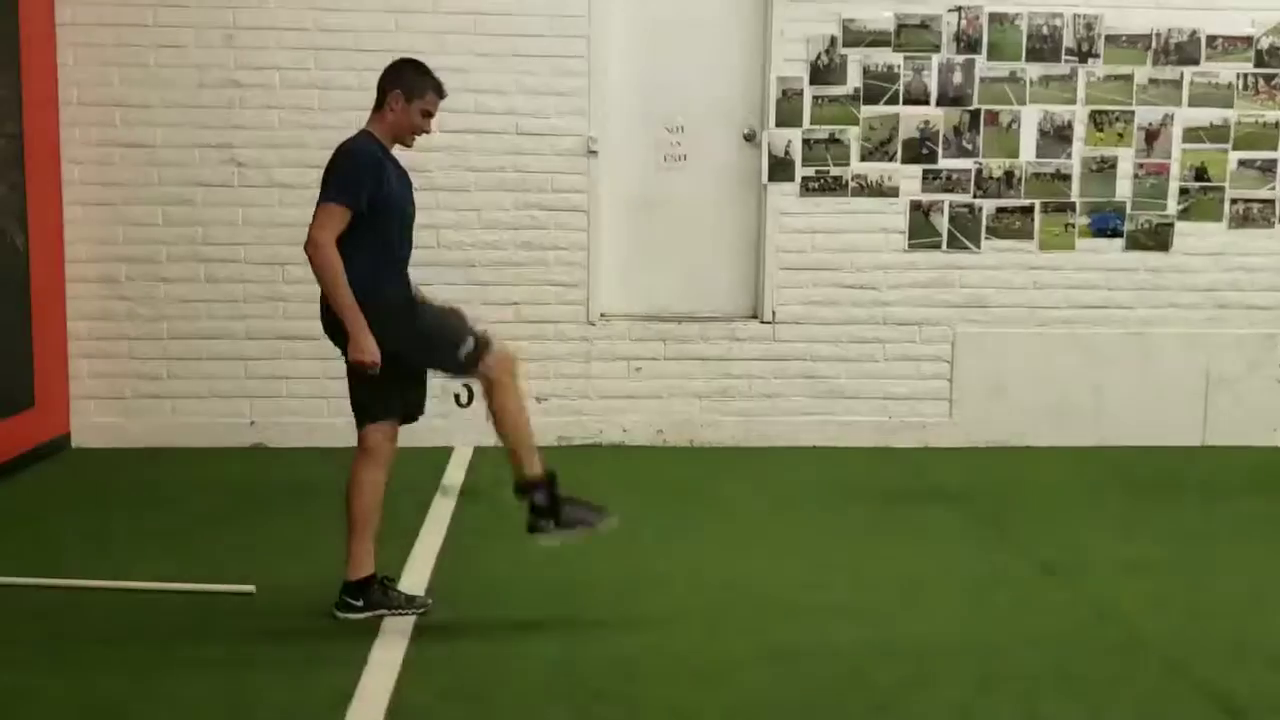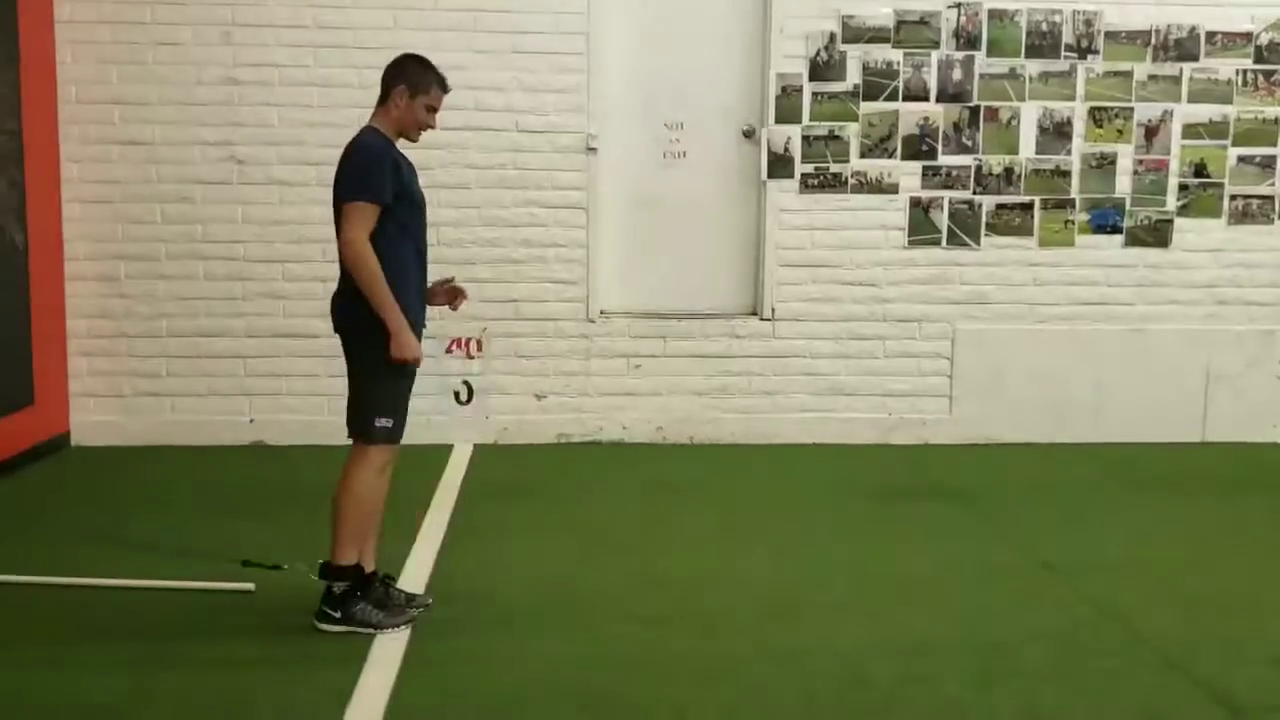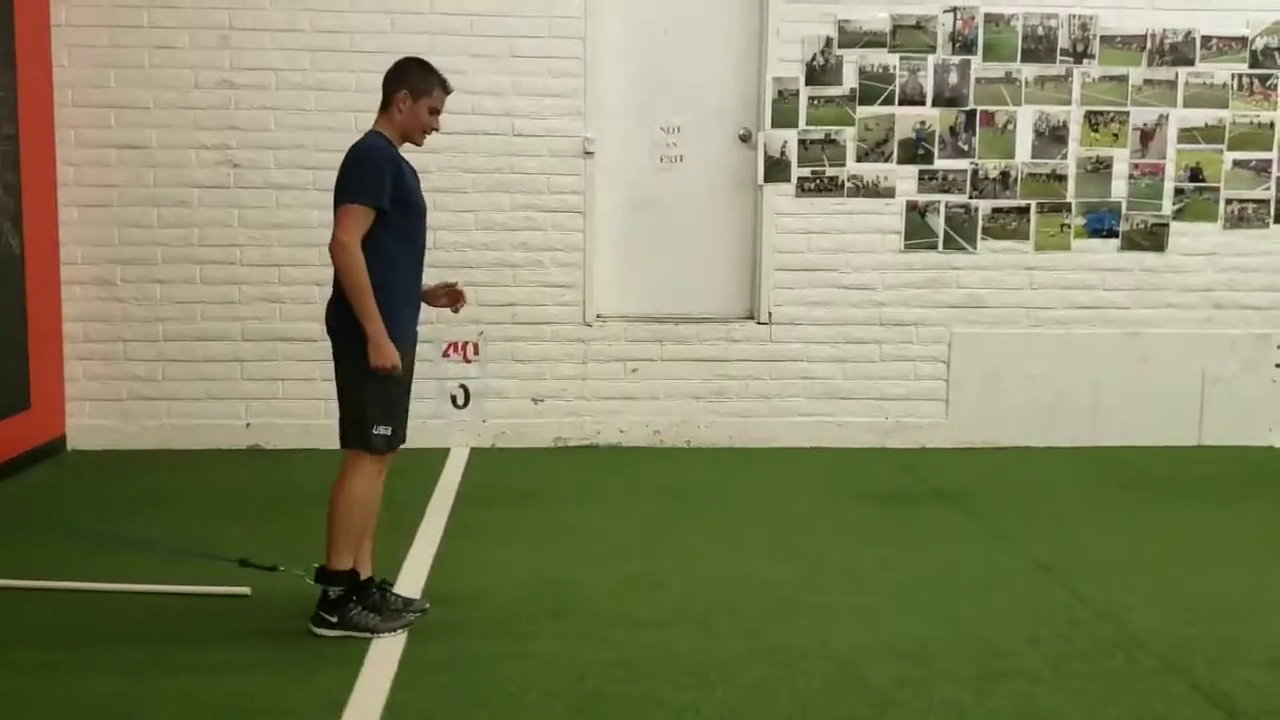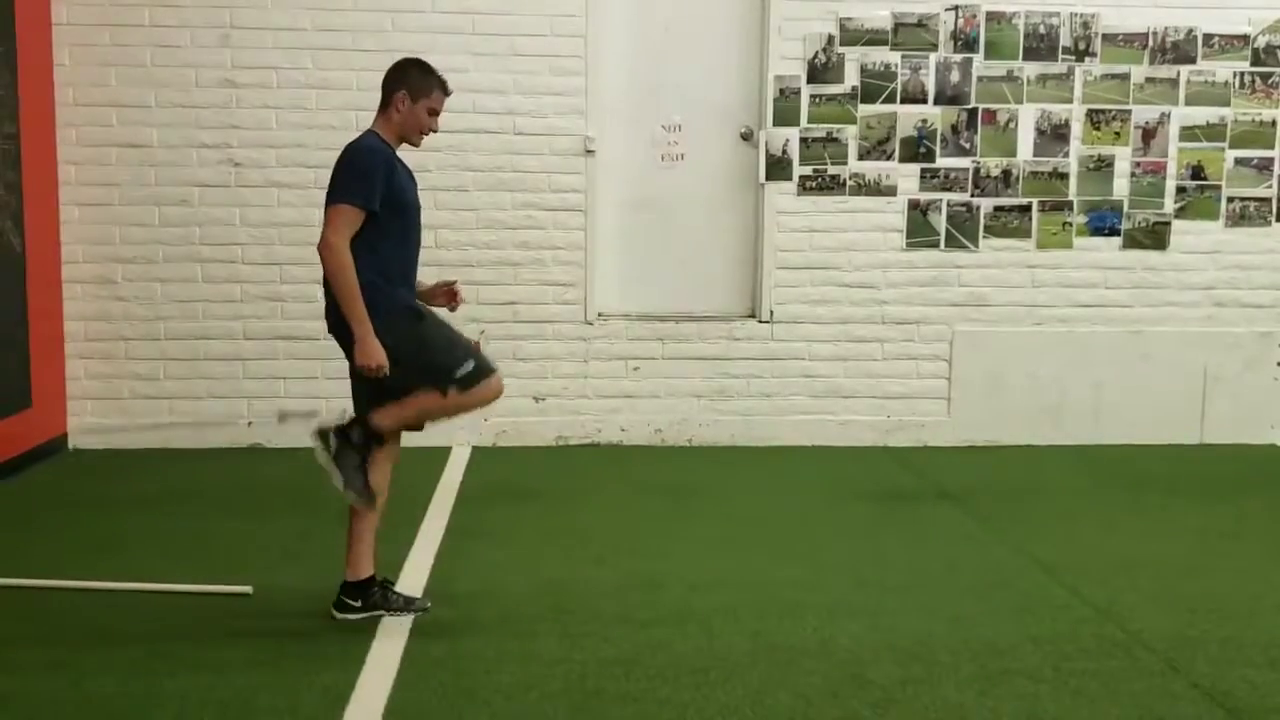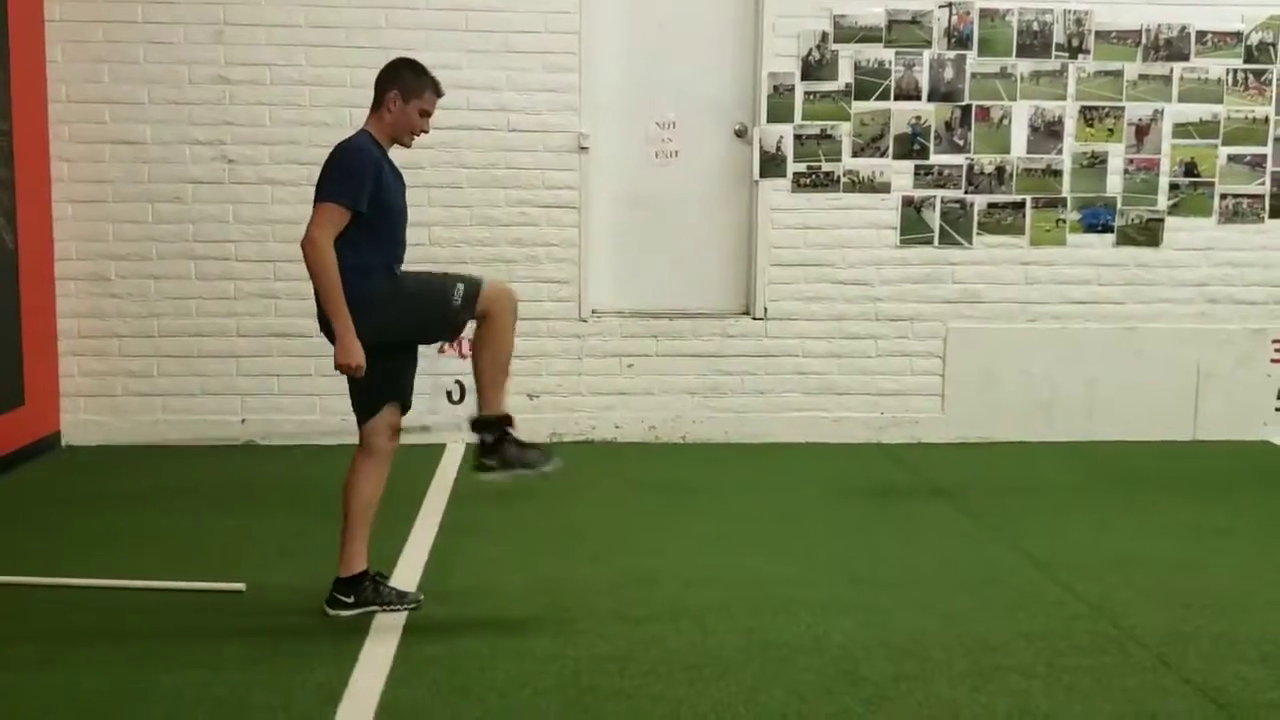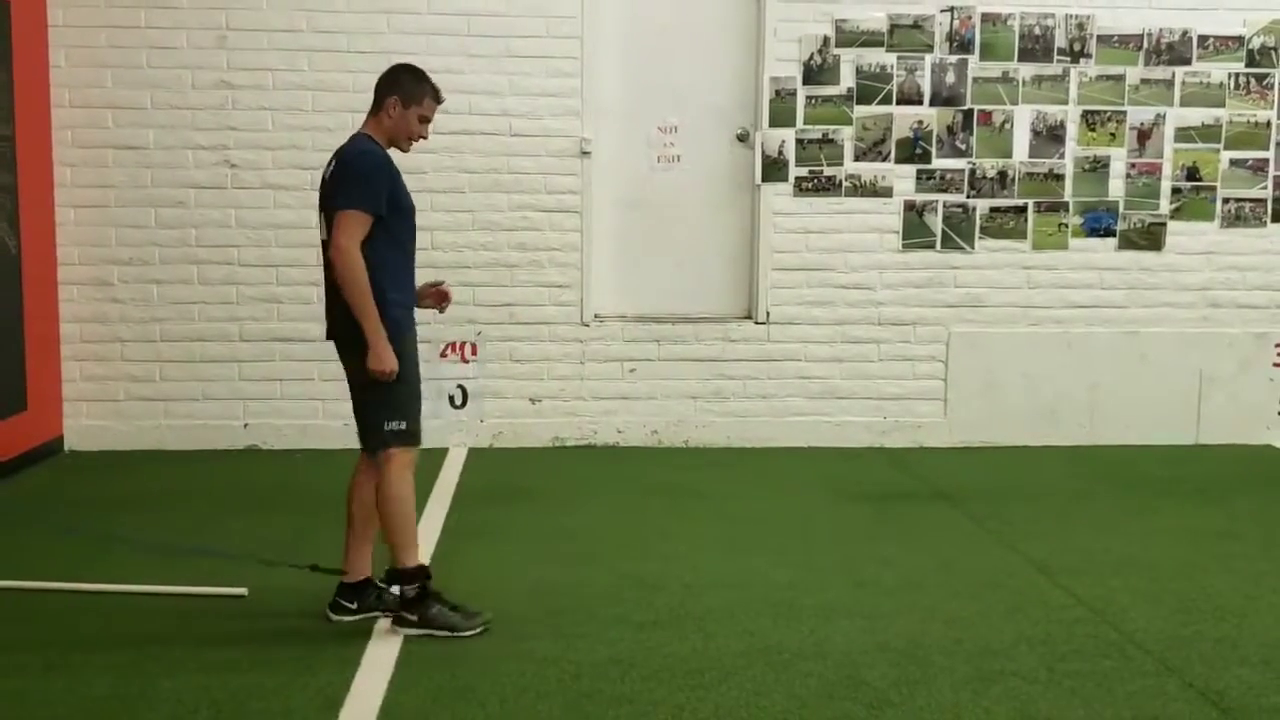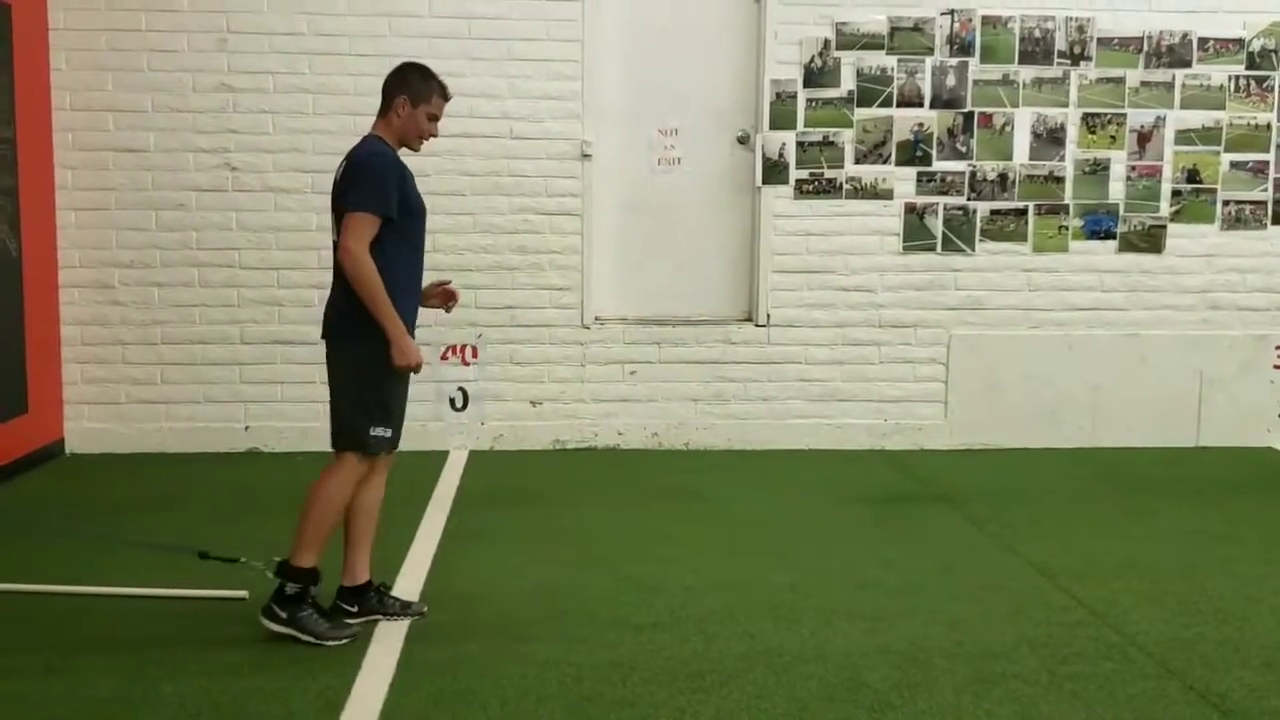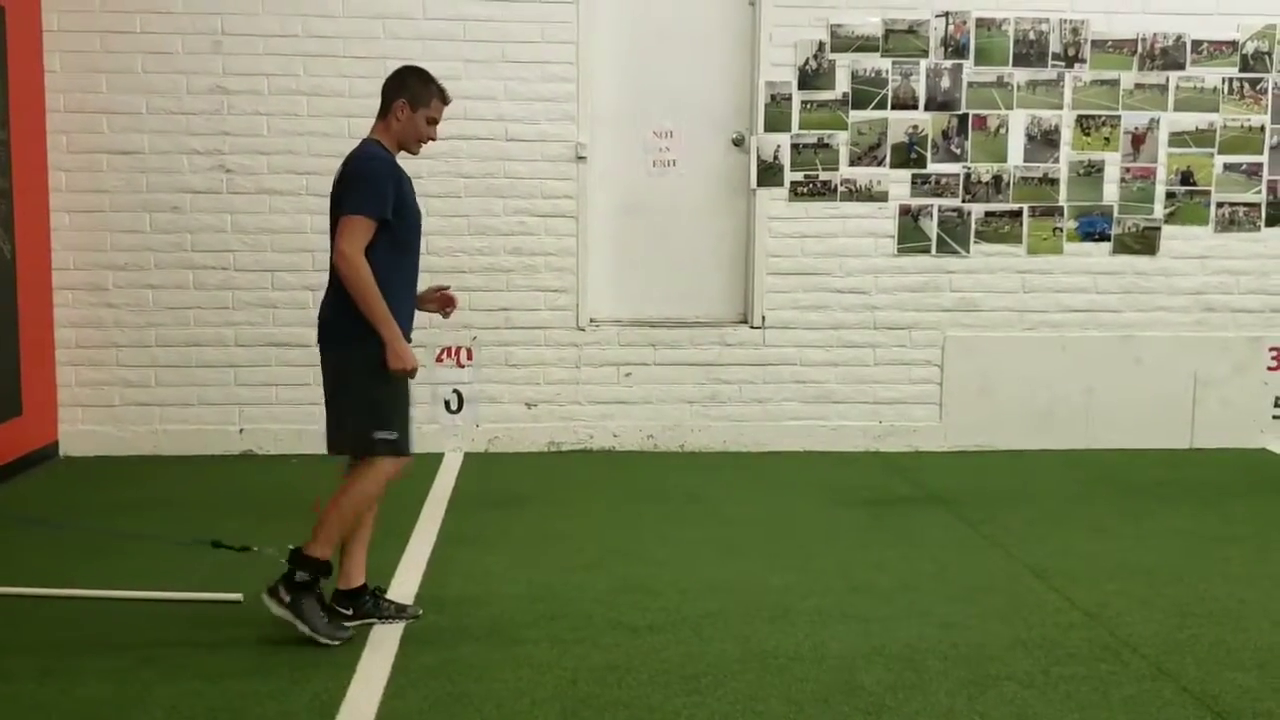
dt=0.3s
person 1, frame 1
left shoulder: (385, 165)
right shoulder: (356, 158)
right elbow: (320, 242)
left wrist: (417, 304)
right wrist: (357, 328)
left hip: (387, 309)
right hip: (370, 318)
left knee: (379, 443)
right knee: (498, 364)
left ankle: (361, 586)
right ankle: (541, 499)
person 1, frame 2
left shoulder: (385, 156)
right shoulder: (372, 153)
right elbow: (354, 244)
left wrist: (423, 293)
right wrist: (398, 325)
left hip: (381, 322)
right hip: (378, 327)
left knee: (374, 447)
right knee: (375, 450)
left ankle: (359, 578)
right ankle: (341, 593)
person 1, frame 3
left shoulder: (388, 161)
right shoulder: (372, 156)
right elbow: (346, 245)
left wrist: (424, 294)
right wrist: (377, 334)
left hip: (387, 326)
right hip: (373, 331)
left knee: (372, 454)
right knee: (369, 456)
left ankle: (359, 586)
right ankle: (337, 599)
person 1, frame 4
left shoulder: (387, 163)
right shoulder: (367, 157)
right elbow: (333, 244)
left wrist: (423, 293)
right wrist: (365, 335)
left hip: (388, 314)
right hip: (377, 321)
left knee: (385, 446)
right knee: (483, 384)
left ankle: (360, 586)
right ankle: (355, 434)
person 1, frame 5
left shoulder: (379, 164)
right shoulder: (355, 157)
right elbow: (317, 243)
left wrist: (405, 297)
right wrist: (346, 335)
left hip: (378, 301)
right hip: (369, 308)
left knee: (379, 440)
right knee: (499, 299)
left ankle: (354, 582)
right ankle: (494, 434)
person 1, frame 6
left shoulder: (360, 162)
right shoulder: (367, 163)
right elbow: (343, 250)
left wrist: (410, 295)
right wrist: (378, 338)
left hip: (375, 327)
right hip: (375, 333)
left knee: (379, 453)
right knee: (397, 453)
left ankle: (356, 588)
right ankle: (412, 593)
person 1, frame 7
left shoulder: (375, 163)
right shoulder: (377, 164)
right elbow: (353, 253)
left wrist: (418, 295)
right wrist: (399, 333)
left hip: (373, 334)
right hip: (369, 337)
left knee: (374, 458)
right knee: (356, 457)
left ankle: (356, 590)
right ankle: (290, 593)
person 1, frame 8
left shoulder: (376, 167)
right shoulder: (373, 168)
right elbow: (348, 255)
left wrist: (416, 300)
right wrist: (394, 338)
left hip: (366, 337)
right hip: (363, 340)
left knee: (371, 462)
right knee: (382, 461)
left ankle: (352, 593)
right ankle: (299, 580)
